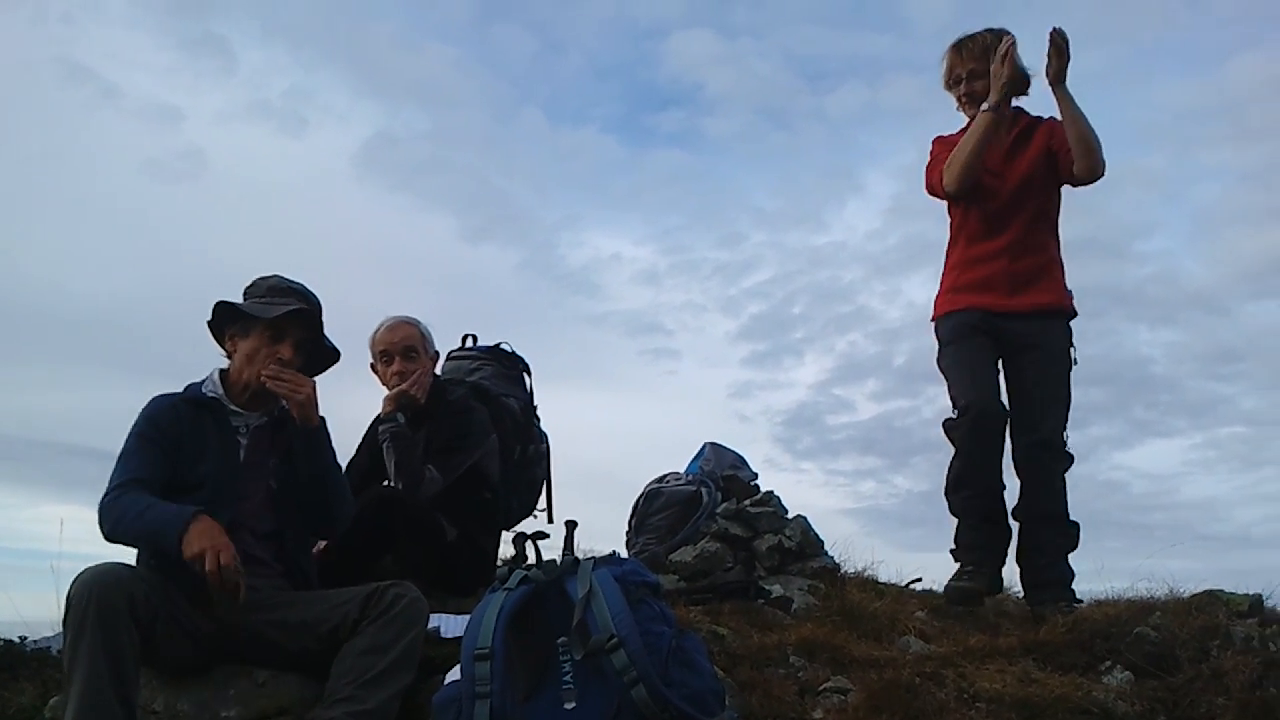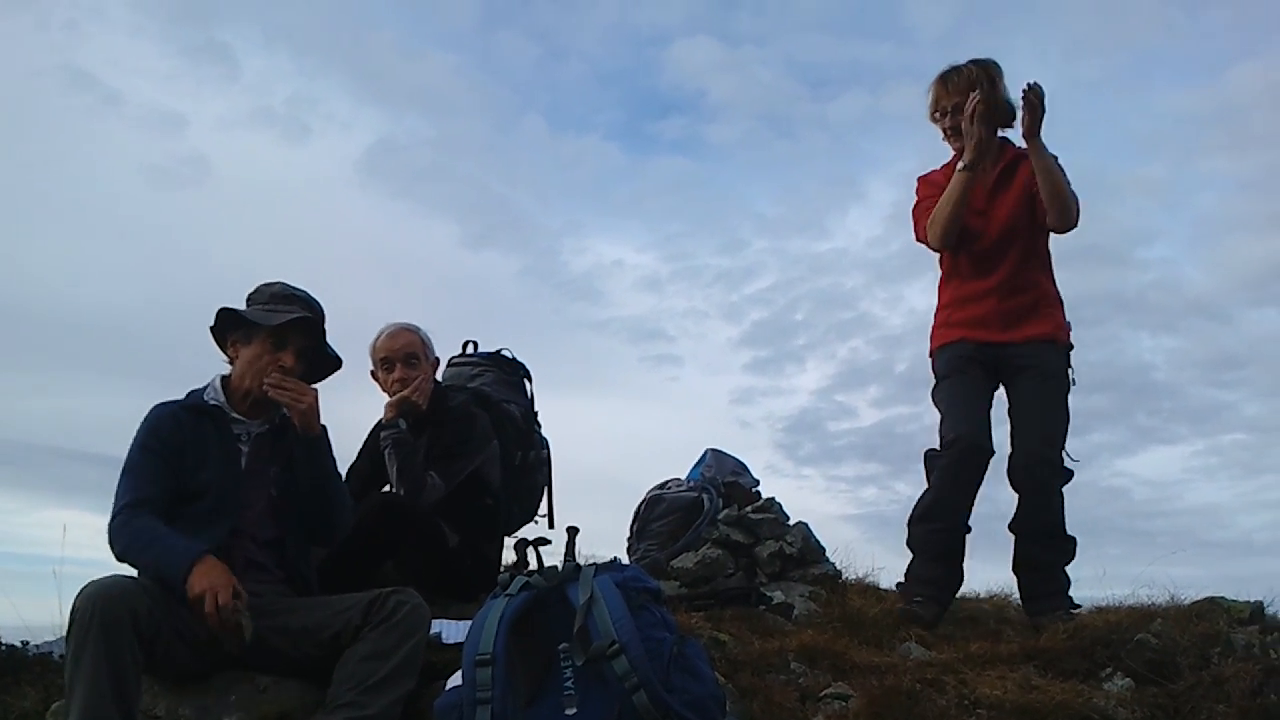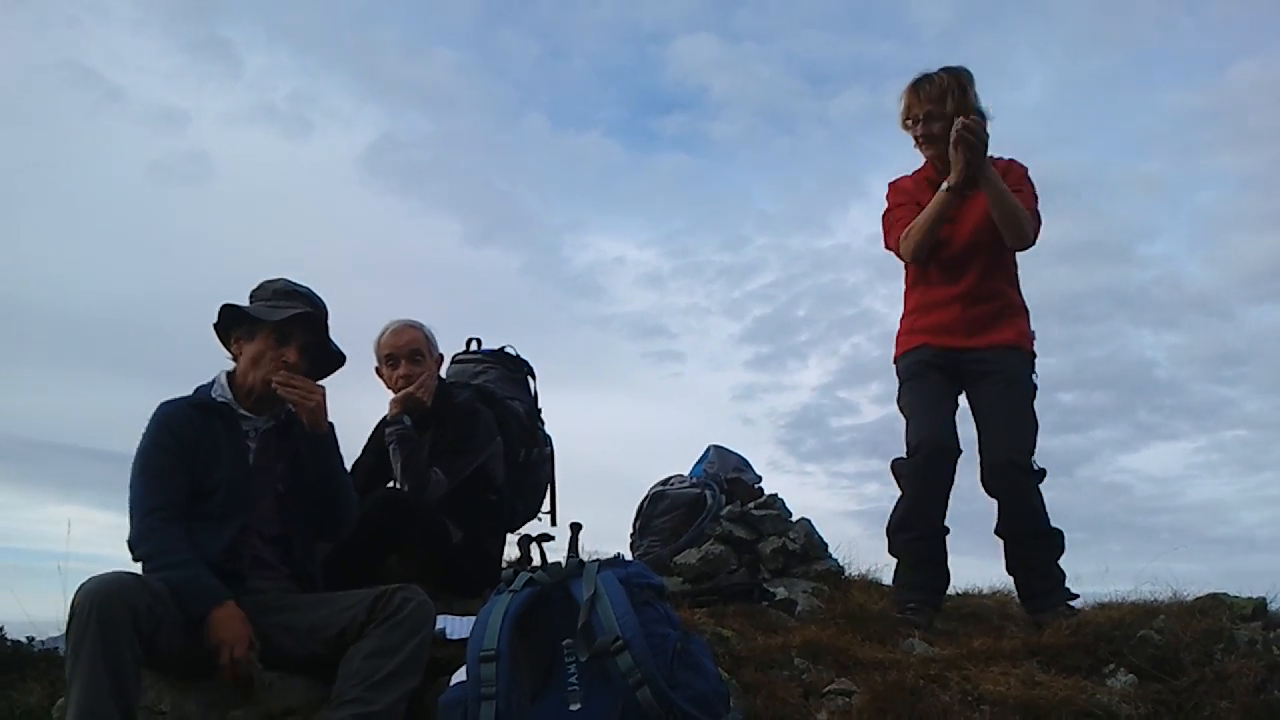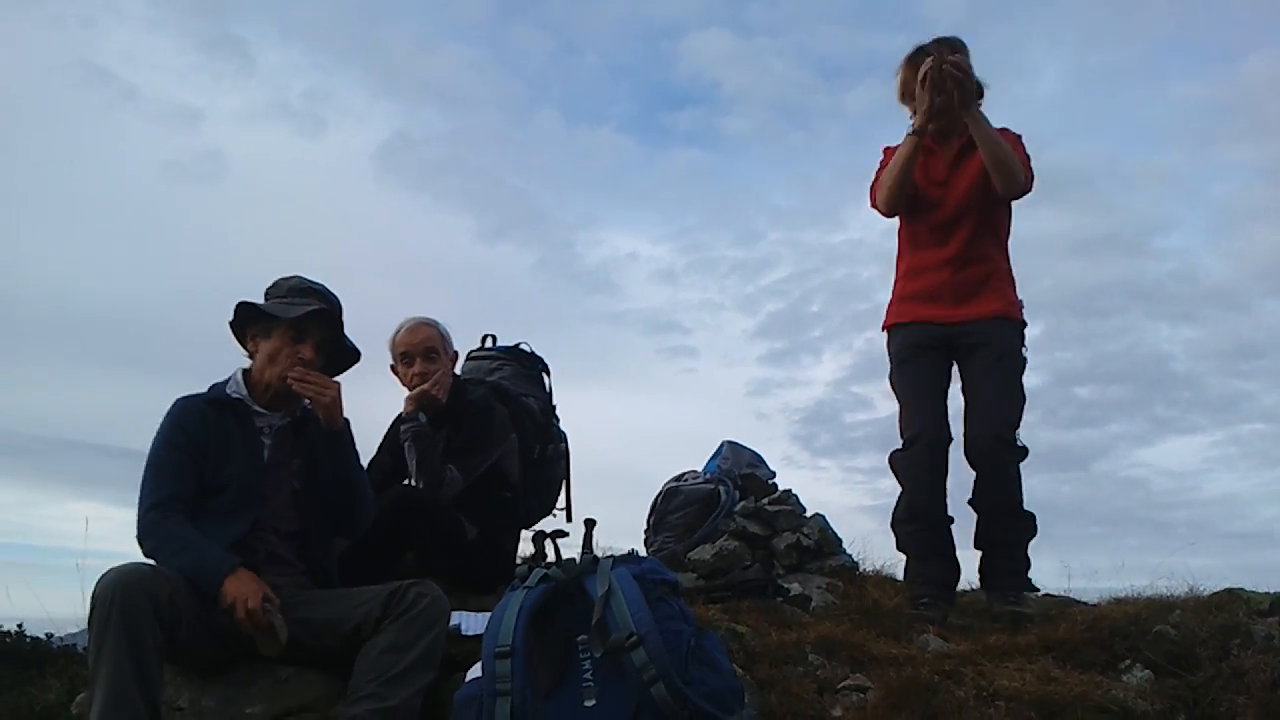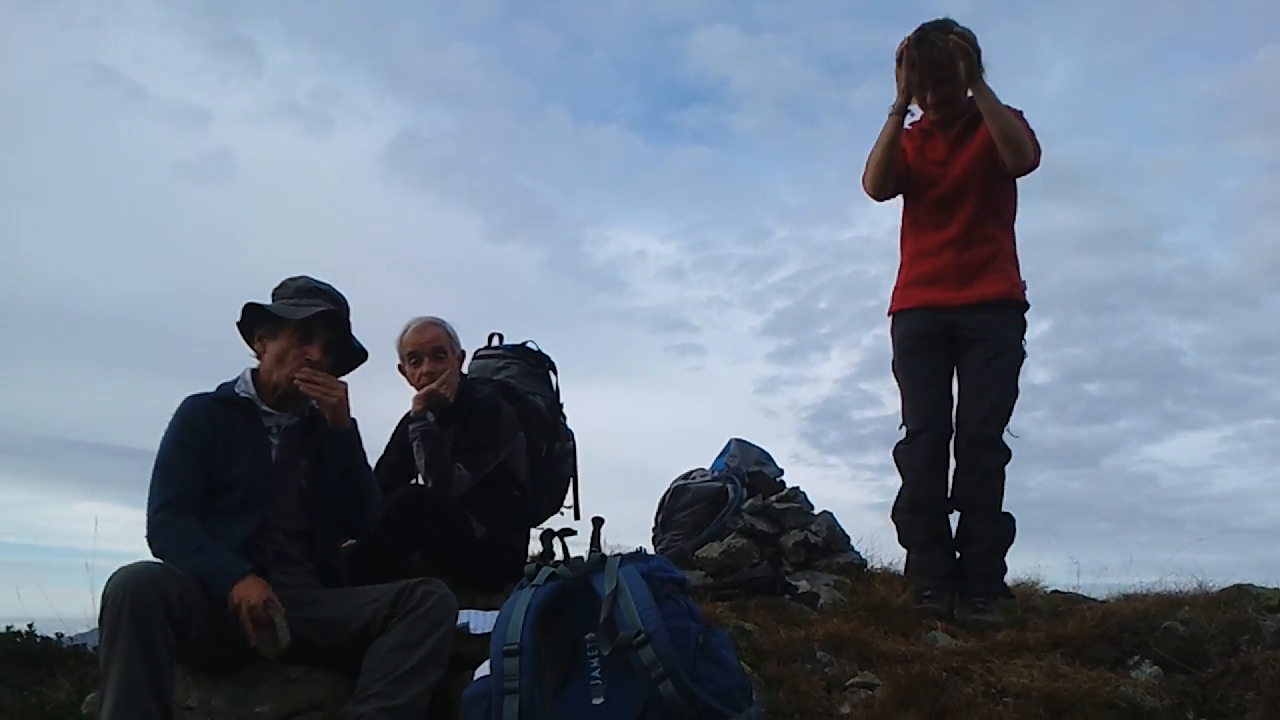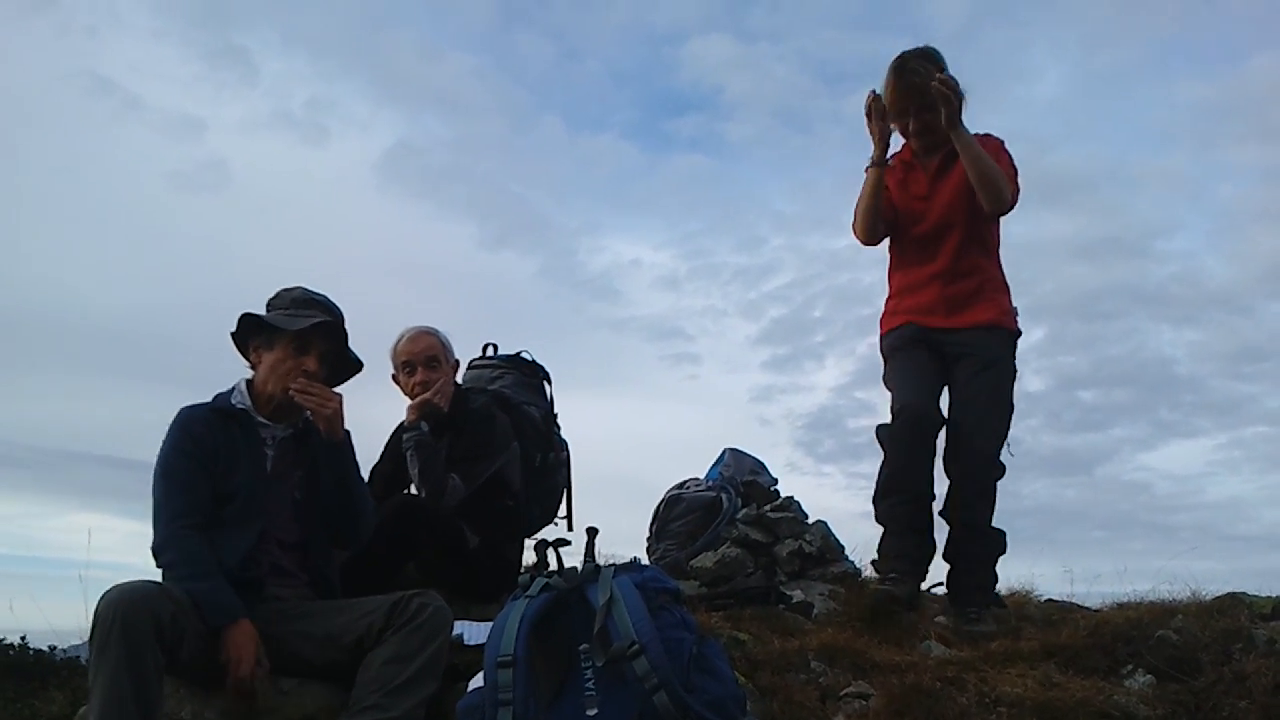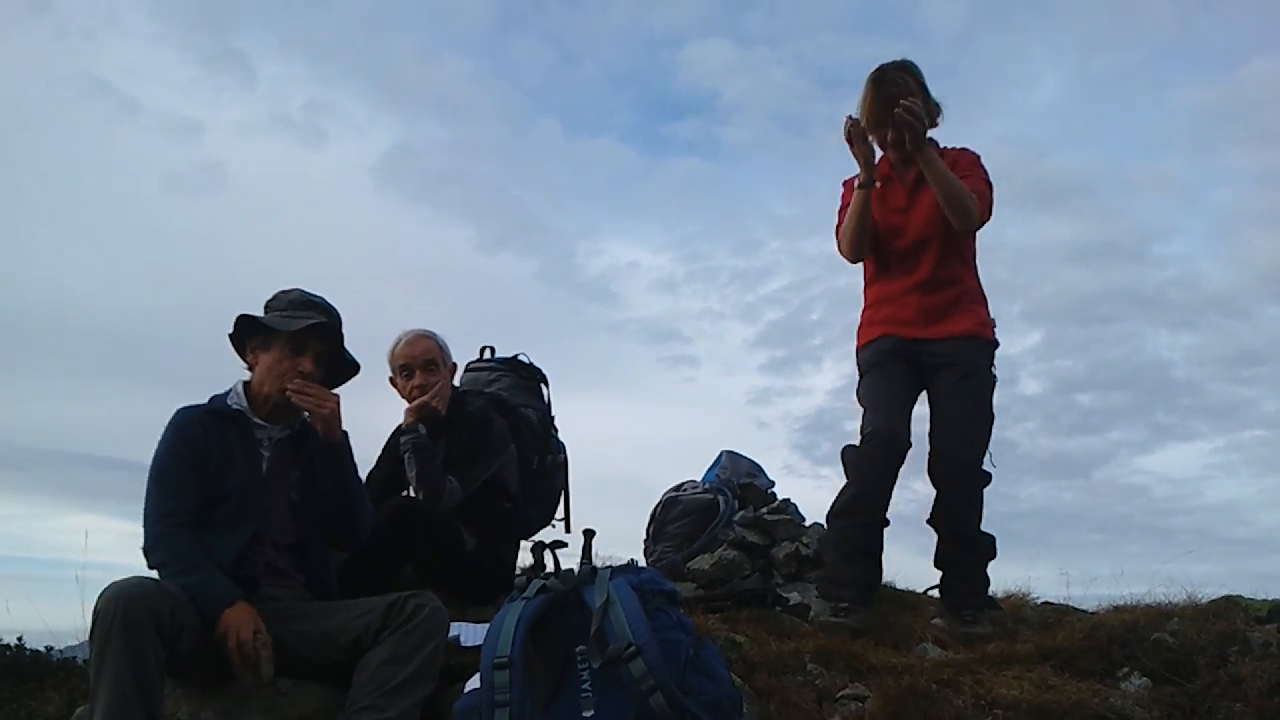
dt=0.2s
person 1, frame 1
left shoulder: (1046, 134)
right shoulder: (950, 147)
left elbow: (1089, 169)
right elbow: (955, 186)
left wrist: (1060, 89)
right wrist: (993, 104)
left hip: (1039, 310)
right hip: (966, 309)
left knee: (1041, 441)
right knee: (978, 414)
left ankle: (1049, 585)
right ankle: (978, 560)
person 1, frame 2
left shoulder: (1033, 166)
right shoulder: (934, 184)
left elbow: (1064, 219)
right elbow: (940, 237)
left wrist: (1035, 141)
right wrist: (972, 159)
left hip: (1035, 339)
right hip: (962, 340)
left knee: (1038, 462)
right knee: (962, 446)
left ankle: (1046, 595)
right ankle: (928, 587)
person 1, frame 3
left shoulder: (1007, 176)
right shoulder: (906, 191)
left elbow: (1023, 235)
right elbow: (909, 248)
left wrist: (981, 166)
right wrist: (951, 181)
left hip: (1000, 345)
right hip: (926, 347)
left knee: (1010, 463)
right knee: (928, 452)
left ankle: (1042, 591)
right ankle: (918, 591)
person 1, frame 4
left shoulder: (996, 145)
right shoulder: (901, 156)
left elbow: (1016, 184)
right elbow: (885, 202)
left wrist: (968, 115)
right wrist: (922, 127)
left hip: (990, 318)
right hip: (915, 321)
left knee: (993, 439)
right knee: (923, 441)
left ankle: (1006, 579)
right ankle: (930, 585)
person 1, frame 5
left shoulder: (1000, 124)
right shoulder: (905, 140)
left elbow: (1024, 160)
right elbow: (875, 188)
left wrist: (977, 86)
right wrist: (901, 106)
left hip: (992, 304)
right hip: (920, 306)
left knee: (980, 435)
right knee: (925, 434)
left ankle: (979, 582)
right ankle: (931, 577)
person 1, frame 6
left shoulder: (984, 150)
right shoulder: (887, 171)
left elbow: (1000, 202)
right elbow: (867, 233)
left wrist: (954, 130)
right wrist: (880, 152)
left hip: (982, 327)
right hip: (911, 327)
left knee: (975, 453)
right knee: (913, 419)
left ankle: (972, 595)
right ankle: (900, 566)
person 1, frame 7
left shoulder: (961, 165)
right shoulder: (861, 187)
left elbow: (973, 216)
right elbow: (852, 249)
left wrist: (915, 152)
right wrist: (868, 173)
left hip: (960, 339)
right hip: (887, 339)
left knee: (958, 463)
right knee: (880, 442)
left ankle: (966, 598)
right ankle: (847, 591)
person 2, frame 1
left shoulder: (296, 430)
right shoulder: (172, 415)
left elbow: (333, 525)
right elbow: (119, 508)
left wrist: (311, 426)
right wrist: (188, 524)
left hip: (276, 608)
right hip: (182, 601)
left knee: (401, 602)
right knee: (104, 586)
person 2, frame 2
left shoulder: (298, 438)
right shoulder: (172, 423)
left elbow: (332, 533)
right elbow: (129, 523)
left wrist: (311, 436)
right wrist: (194, 561)
left hip: (278, 614)
right hip: (184, 609)
left knee: (402, 609)
right knee: (107, 600)
person 2, frame 3
left shoulder: (303, 434)
right shoulder: (180, 419)
left elbow: (338, 530)
right elbow: (153, 531)
left wrist: (319, 433)
right wrist: (216, 607)
left hip: (283, 610)
right hip: (192, 609)
left knee: (407, 605)
right knee: (108, 597)
person 2, frame 4
left shoulder: (319, 431)
right shoulder: (195, 415)
left elbow: (354, 526)
right elbow: (158, 522)
left wrist: (334, 429)
right wrist: (227, 575)
left hip: (300, 606)
right hip: (208, 600)
left knee: (423, 601)
right knee: (128, 587)
person 2, frame 5
left shoulder: (326, 430)
right shoulder: (203, 415)
left elbow: (362, 525)
right elbow: (168, 524)
left wrist: (341, 428)
right wrist: (236, 579)
left hip: (307, 604)
right hip: (216, 599)
left knee: (430, 599)
right knee: (139, 584)
person 2, frame 6
left shoulder: (321, 442)
right shoulder: (200, 425)
left elbow: (354, 537)
right elbow: (176, 537)
left wrist: (336, 441)
right wrist: (231, 621)
left hip: (301, 618)
right hip: (212, 617)
left knee: (426, 612)
right knee: (130, 605)
person 2, frame 7
left shoulder: (318, 442)
right shoulder: (196, 426)
left elbow: (351, 538)
right elbow: (165, 536)
left wrist: (333, 441)
right wrist: (227, 606)
left hip: (298, 619)
right hip: (208, 614)
left knee: (422, 613)
right knee: (129, 601)
person 3, frame 1
left shoulder: (464, 412)
right shoulder: (390, 420)
left elbow: (414, 491)
left wrist: (392, 420)
left hip: (463, 559)
right hip: (413, 551)
left knee: (384, 501)
person 3, frame 2
left shoulder: (464, 417)
right shoulder: (391, 426)
left elbow: (416, 497)
right elbow: (349, 500)
left wrist: (394, 425)
left hip: (464, 565)
right hip: (415, 557)
left knee: (387, 508)
person 3, frame 3
left shoulder: (468, 414)
right shoulder: (395, 423)
left elbow: (421, 493)
right elbow: (353, 495)
left wrist: (400, 422)
left hip: (469, 560)
right hip: (419, 552)
left knee: (390, 503)
person 3, frame 4
left shoulder: (483, 411)
right shoulder: (411, 420)
left elbow: (436, 490)
right elbow: (370, 493)
left wrist: (414, 420)
left hip: (484, 557)
right hip: (433, 549)
left knee: (406, 501)
person 3, frame 5
left shoulder: (490, 409)
right shoulder: (417, 419)
left elbow: (445, 489)
right elbow: (378, 493)
left wrist: (423, 419)
left hip: (492, 555)
right hip: (444, 549)
left knee: (413, 500)
person 3, frame 6
left shoulder: (484, 419)
right shoulder: (411, 429)
left elbow: (439, 499)
right elbow: (372, 501)
left wrist: (416, 429)
left hip: (486, 565)
right hip: (437, 558)
left knee: (407, 510)
person 3, frame 7
left shoulder: (481, 421)
right shoulder: (409, 432)
left elbow: (436, 501)
right elbow: (369, 505)
left wrist: (414, 432)
left hip: (483, 568)
right hip: (434, 562)
left knee: (404, 511)
